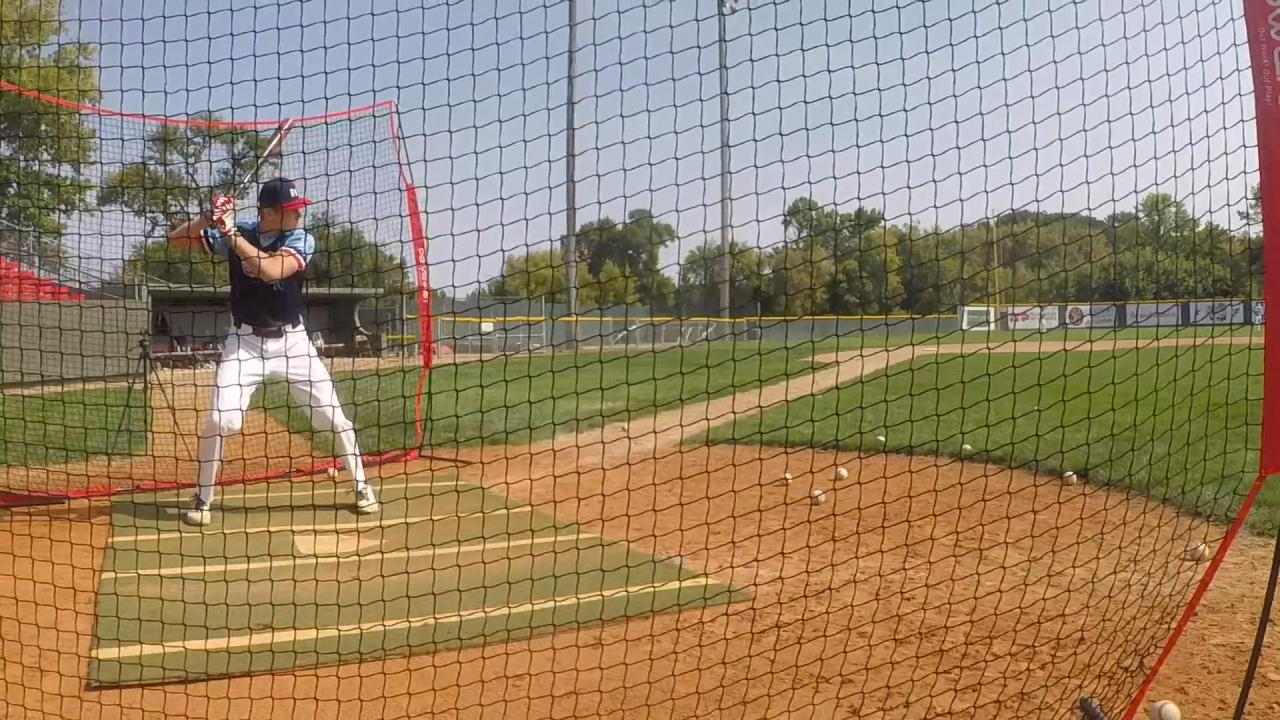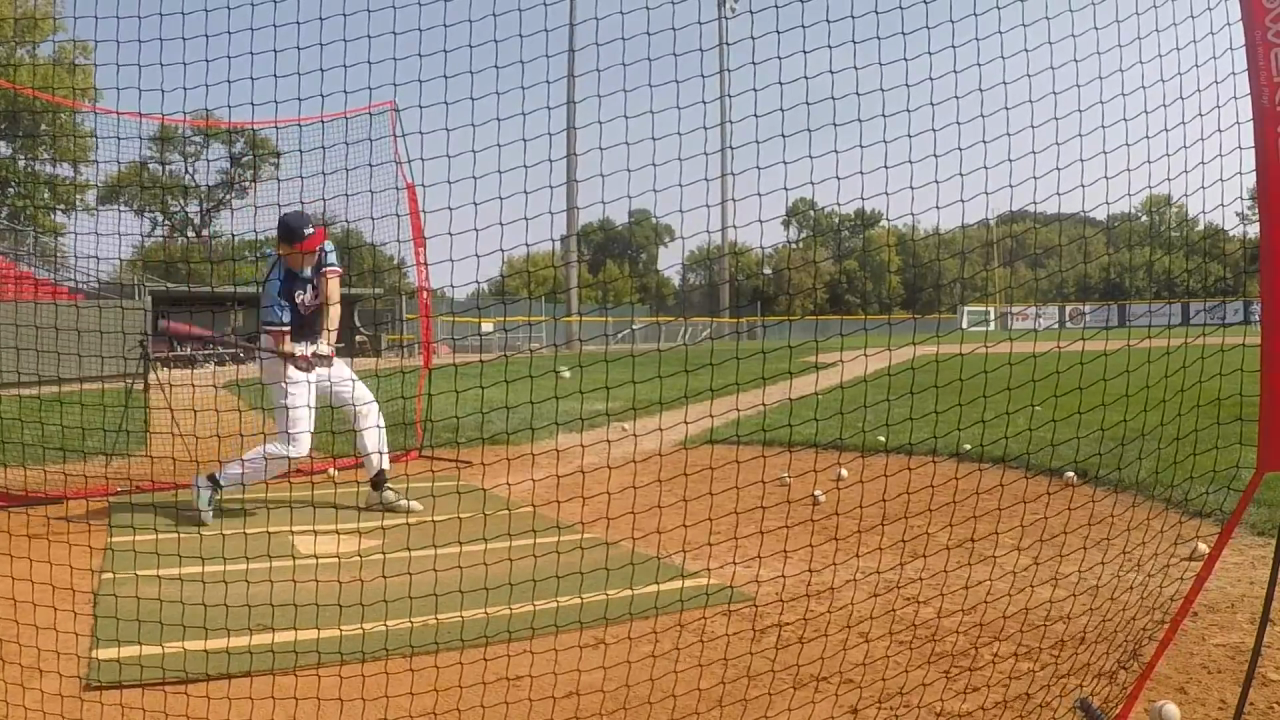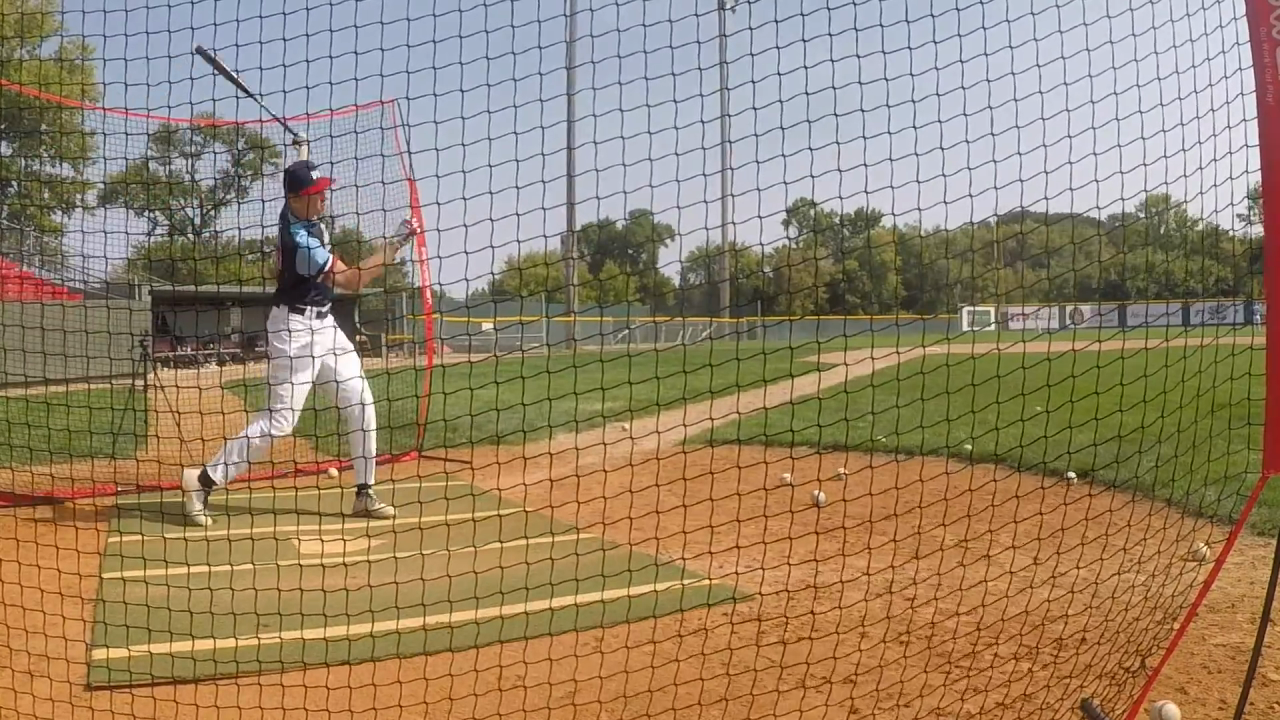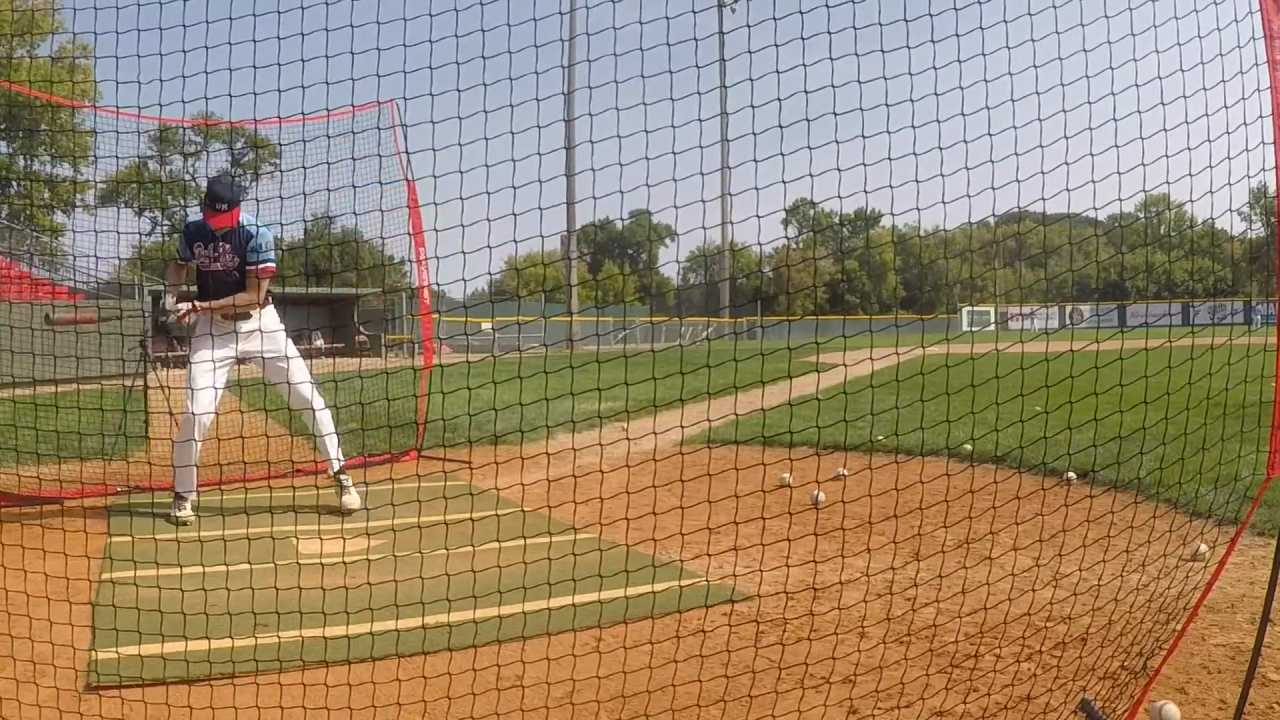
dt=1s
person 1, frame 1
left shoulder: (302, 240)
right shoulder: (239, 233)
left elbow: (270, 270)
right elbow: (176, 240)
left wrist: (230, 234)
right wrist: (208, 218)
left hip: (292, 340)
right hip: (245, 341)
left knee: (331, 415)
right knee: (221, 420)
left ankle: (362, 486)
right ankle: (203, 498)
person 1, frame 2
left shoulder: (323, 250)
right shoulder: (275, 288)
left elbow: (332, 299)
right elbow: (280, 345)
left wrist: (325, 344)
right wrist: (303, 356)
left hip: (315, 348)
right hip: (290, 355)
left knee: (365, 406)
right knee: (294, 446)
left ankle: (378, 488)
right ankle: (212, 486)
person 1, frame 3
left shoulder: (296, 210)
right shoulder: (300, 240)
left elbow: (310, 183)
right elbow: (352, 281)
left wrist: (302, 157)
right wrist: (396, 241)
left hip: (324, 323)
right hip: (295, 327)
left knee: (360, 404)
right knee: (279, 419)
left ankle: (365, 494)
right ankle: (204, 481)
person 1, frame 4
left shoulder: (257, 234)
right shoulder: (193, 231)
left elbow: (254, 296)
right elbow: (178, 266)
left wrist: (198, 307)
right wrist: (172, 293)
left hip: (260, 323)
right hip: (213, 327)
left knee: (308, 398)
right knee: (197, 413)
left ankle: (340, 475)
right ankle: (183, 495)
